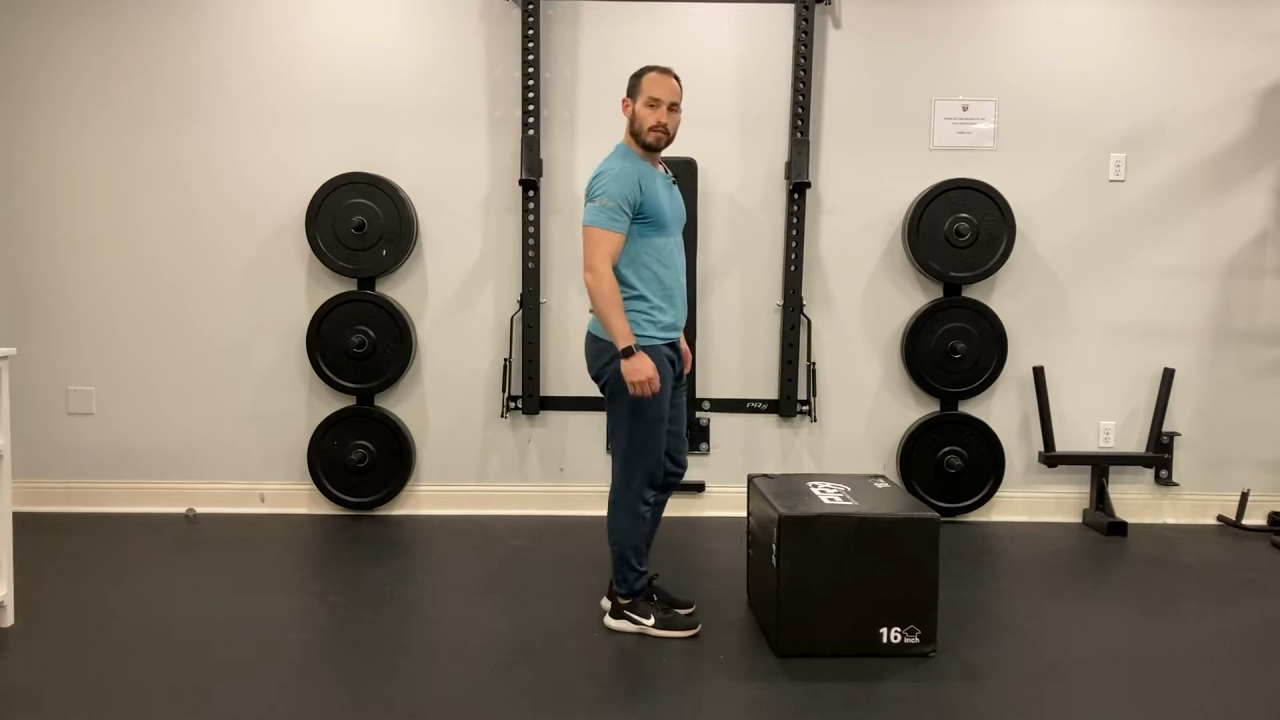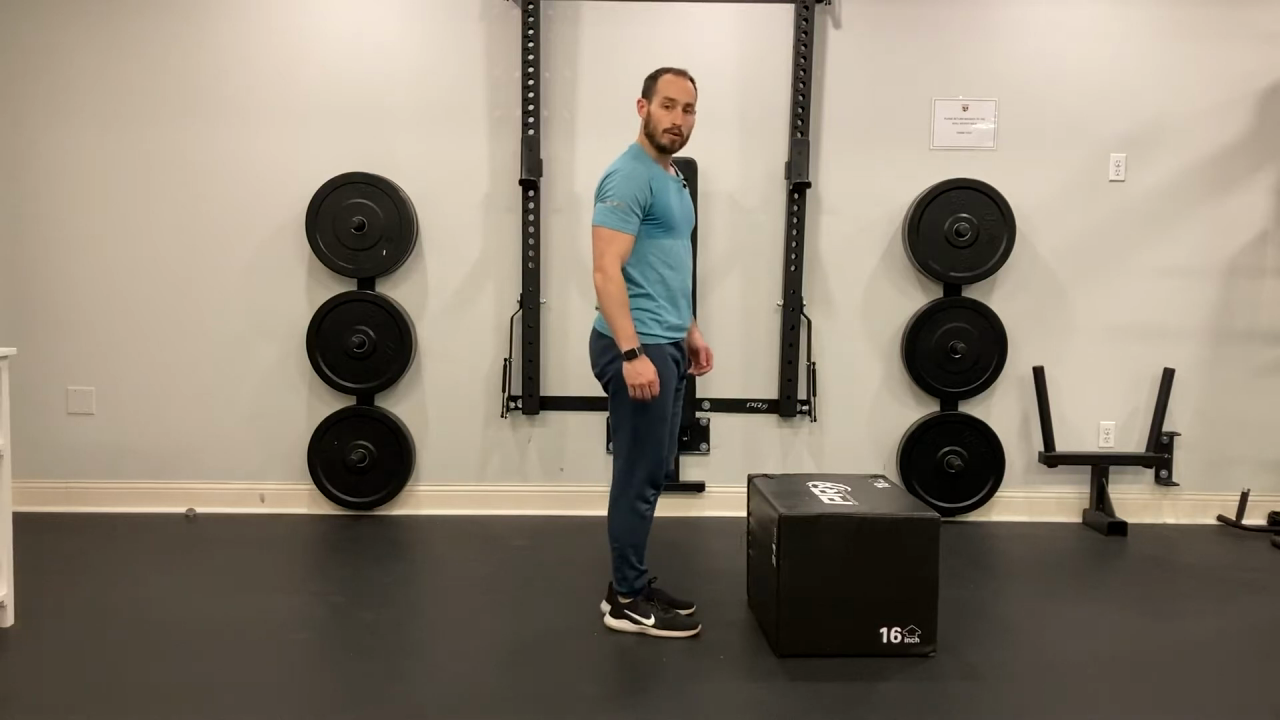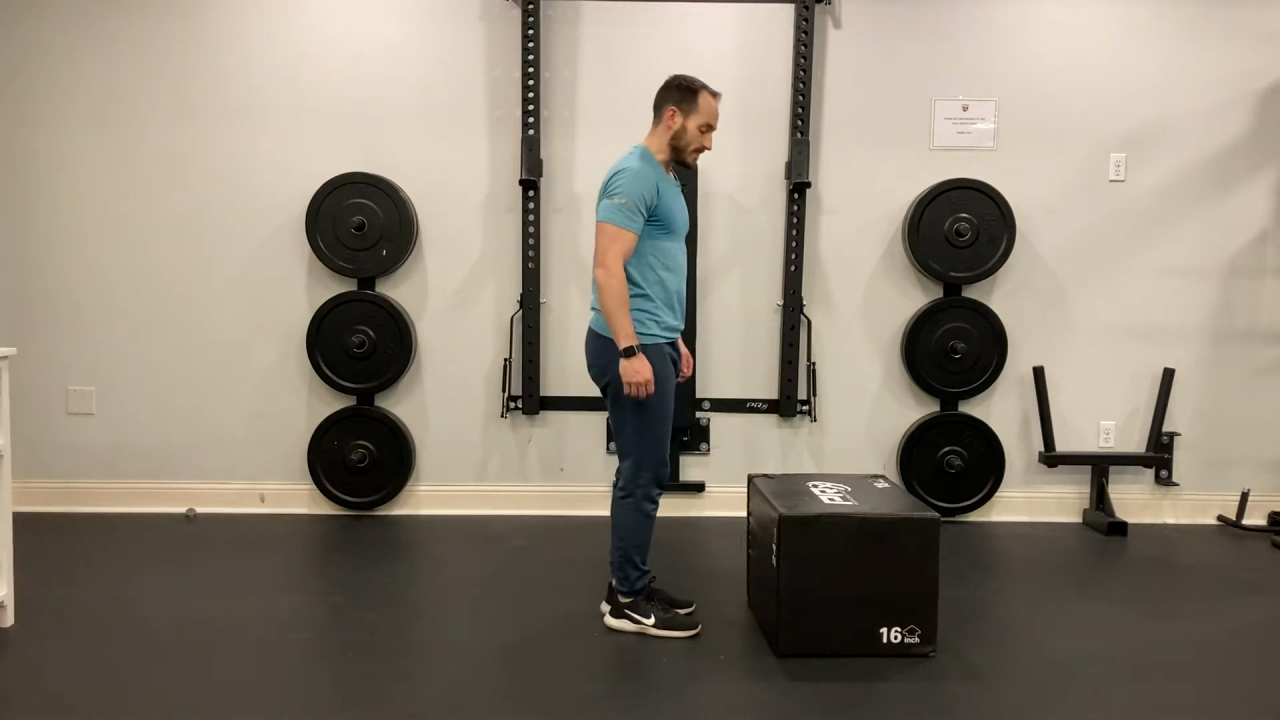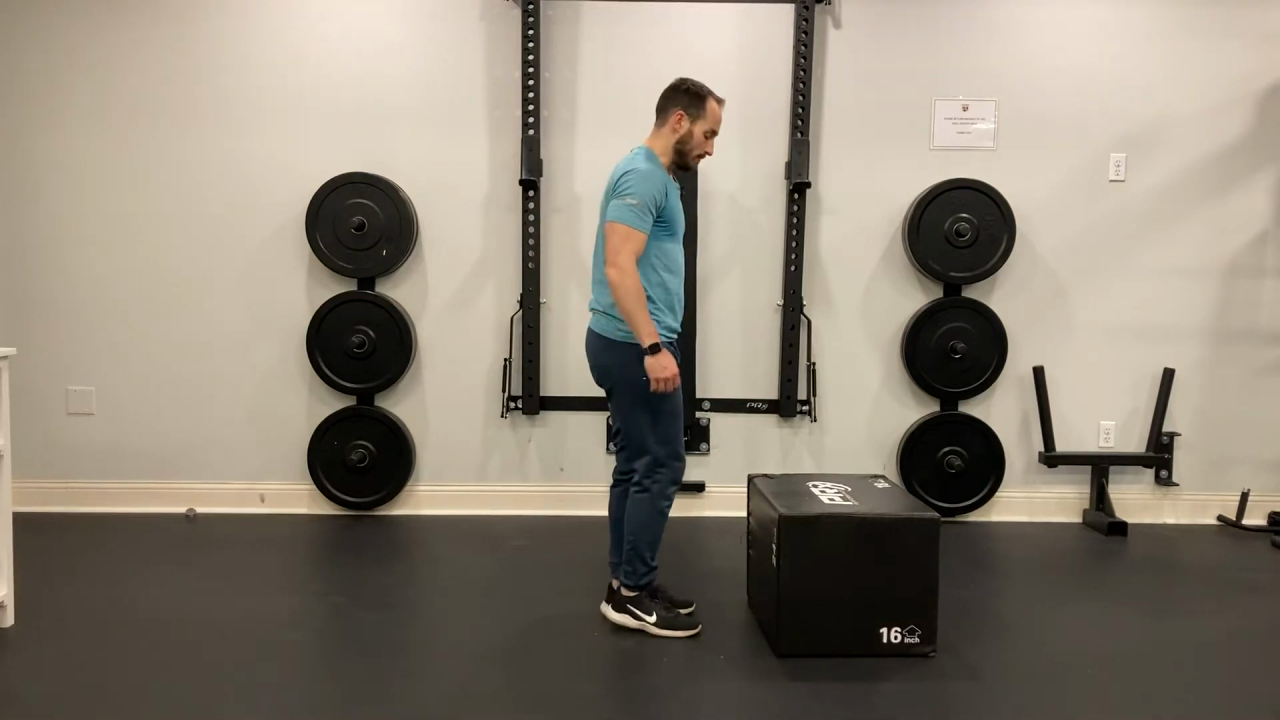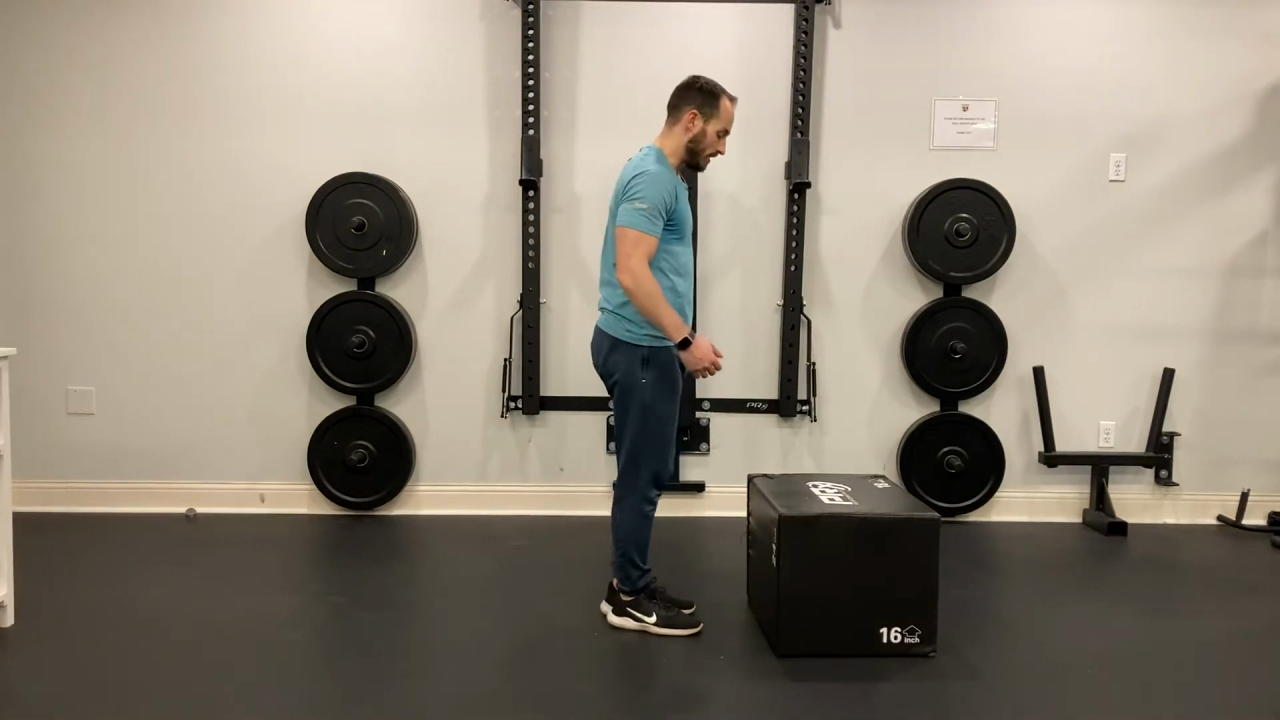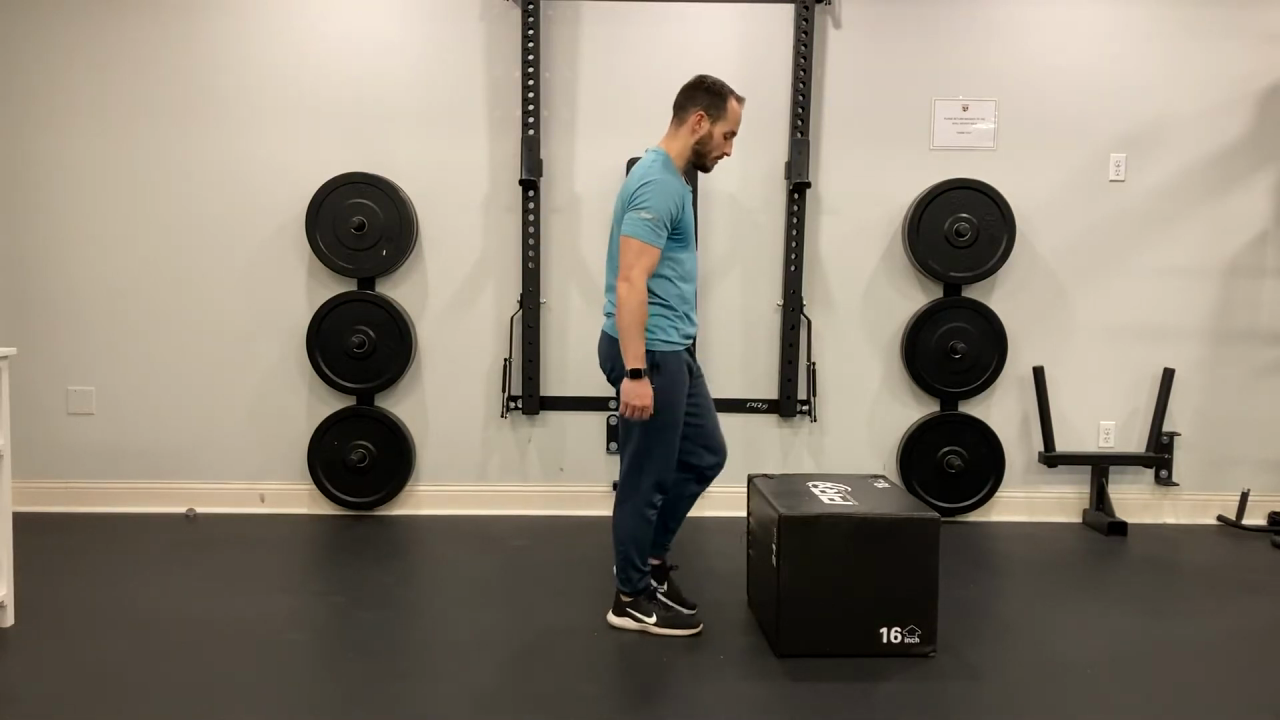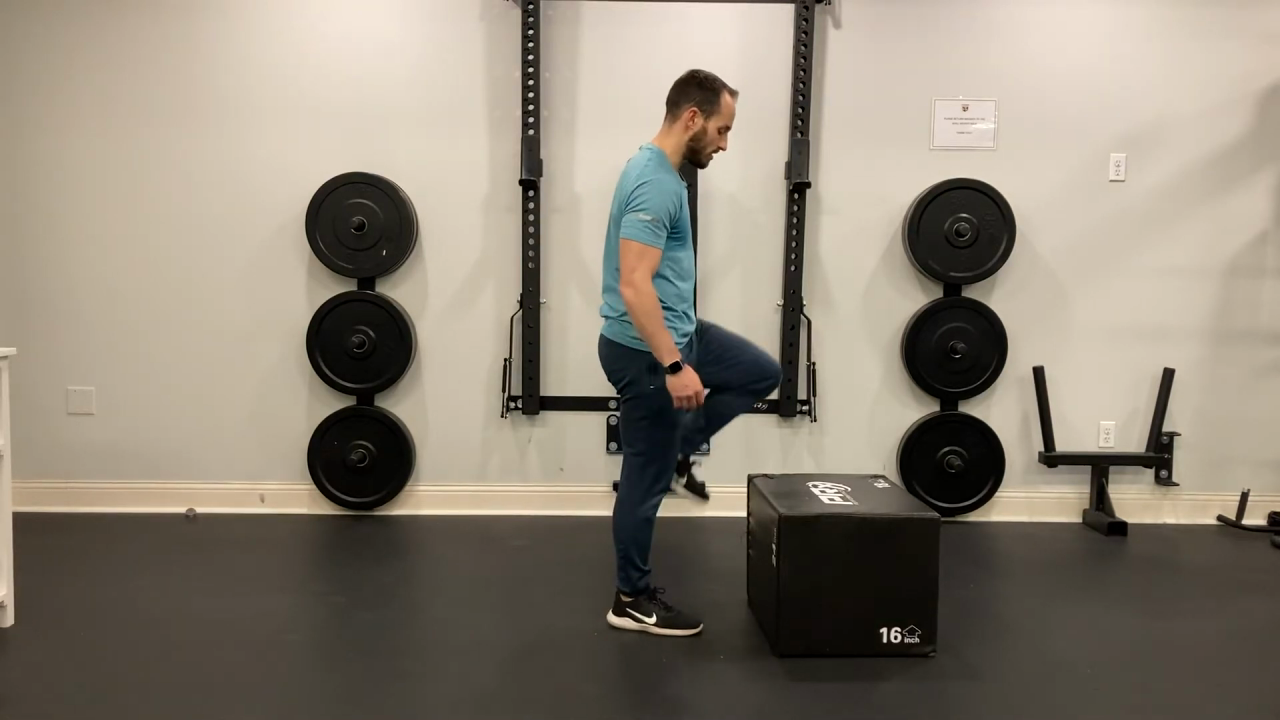
dt=0.4s
person 1, frame 1
left shoulder: (662, 177)
right shoulder: (618, 176)
right elbow: (598, 271)
left wrist: (674, 336)
right wrist: (629, 351)
left hip: (660, 348)
right hip: (635, 352)
left knee: (667, 468)
right knee: (639, 476)
left ankle: (631, 580)
right ankle: (627, 600)
person 1, frame 2
left shoulder: (673, 178)
right shoulder: (629, 177)
right elbow: (608, 272)
left wrist: (691, 333)
right wrist: (632, 353)
left hip: (666, 346)
right hip: (639, 351)
left knee: (654, 474)
right knee: (638, 477)
left ankle: (630, 585)
right ankle: (628, 601)
person 1, frame 3
left shoulder: (664, 179)
right shoulder: (635, 176)
right elbow: (608, 269)
left wrist: (672, 340)
right wrist: (630, 350)
left hip: (652, 344)
right hip: (633, 347)
left knee: (643, 471)
right knee: (644, 473)
left ankle: (628, 585)
right ankle: (629, 599)
person 1, frame 4
left shoulder: (654, 176)
right shoulder: (642, 176)
right elbow: (619, 267)
right wrist: (652, 346)
left hip: (632, 343)
right hip: (632, 345)
left knee: (636, 467)
right knee: (661, 466)
left ankle: (625, 582)
right ankle: (634, 591)
person 1, frame 5
left shoulder: (660, 175)
right shoulder: (652, 178)
right elbow: (632, 273)
right wrist: (686, 339)
left hip: (644, 346)
right hip: (640, 350)
left knee: (647, 473)
right knee: (643, 476)
left ankle: (628, 583)
right ankle: (630, 598)
person 1, frame 6
left shoulder: (666, 177)
right shoulder: (658, 184)
right elbow: (630, 284)
right wrist: (635, 373)
left hip: (667, 351)
right hip: (652, 355)
left knee: (704, 457)
right knee: (647, 478)
left ankle: (650, 563)
right ankle: (633, 597)
person 1, frame 7
left shoulder: (656, 170)
right shoulder: (655, 183)
right elbow: (635, 285)
right wrist: (673, 367)
left hip: (674, 334)
right hip: (645, 350)
left knee: (761, 374)
right knee: (646, 475)
left ankle: (675, 454)
right ankle: (632, 599)
